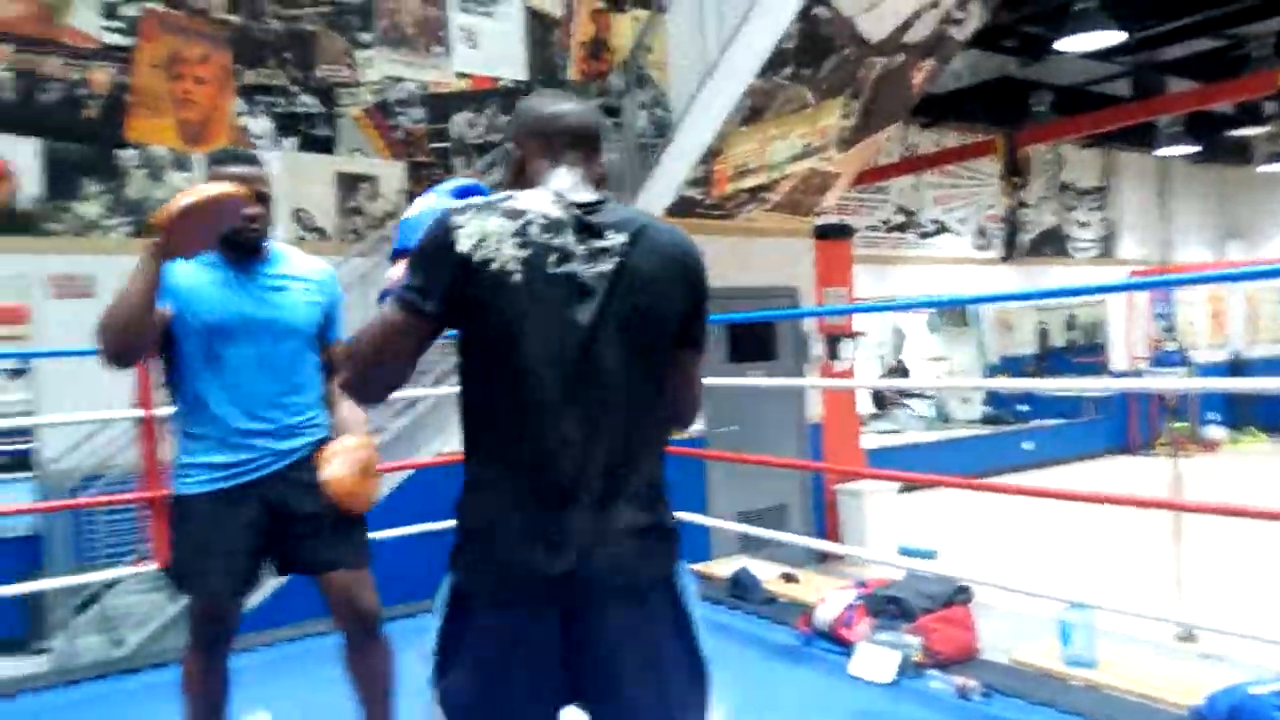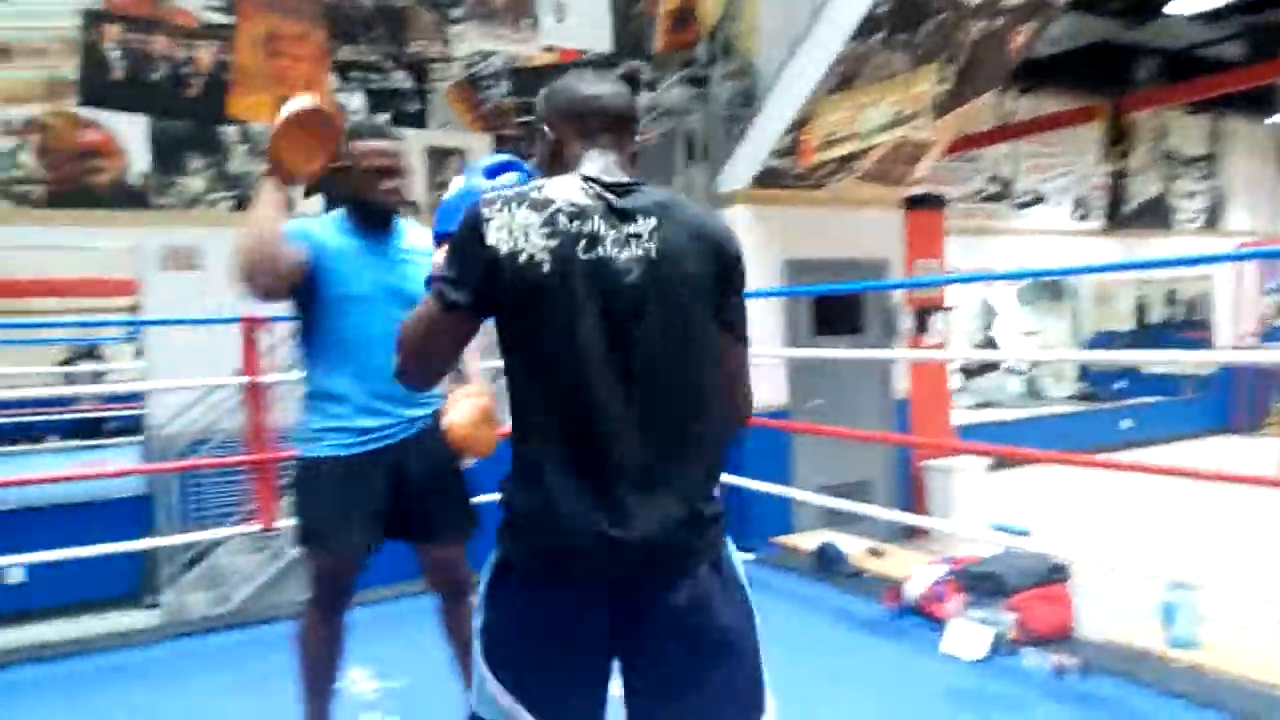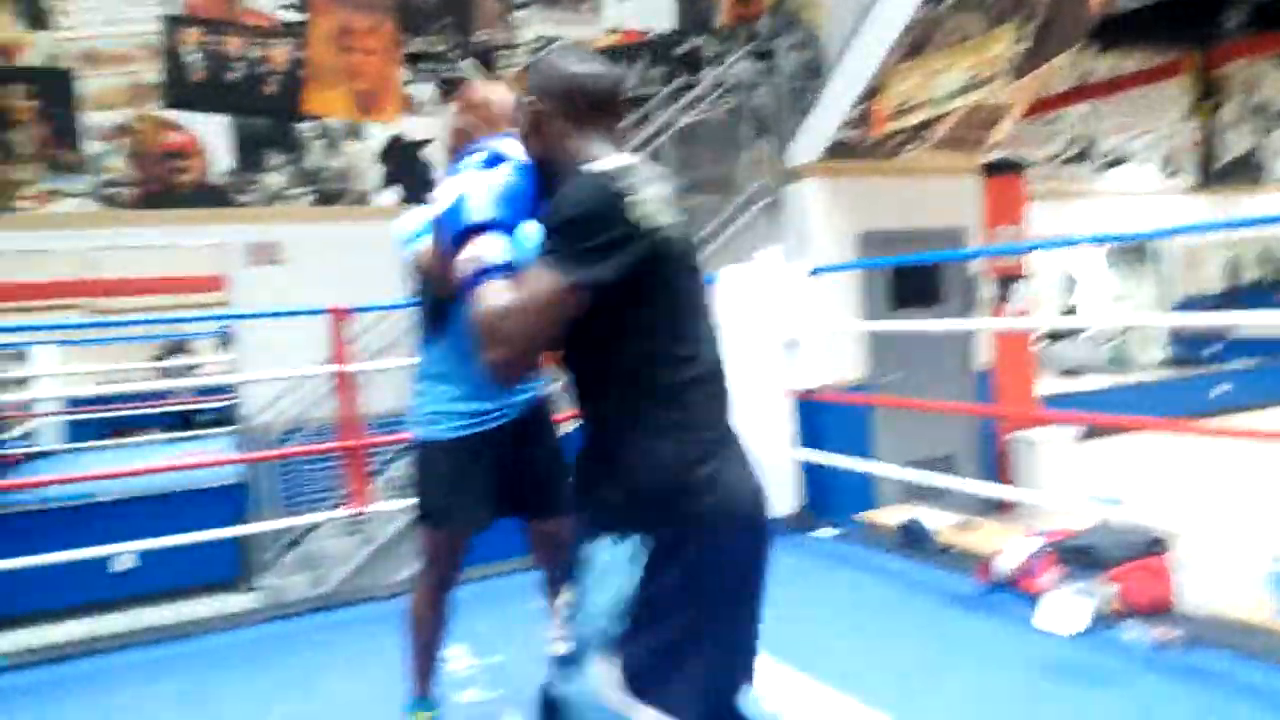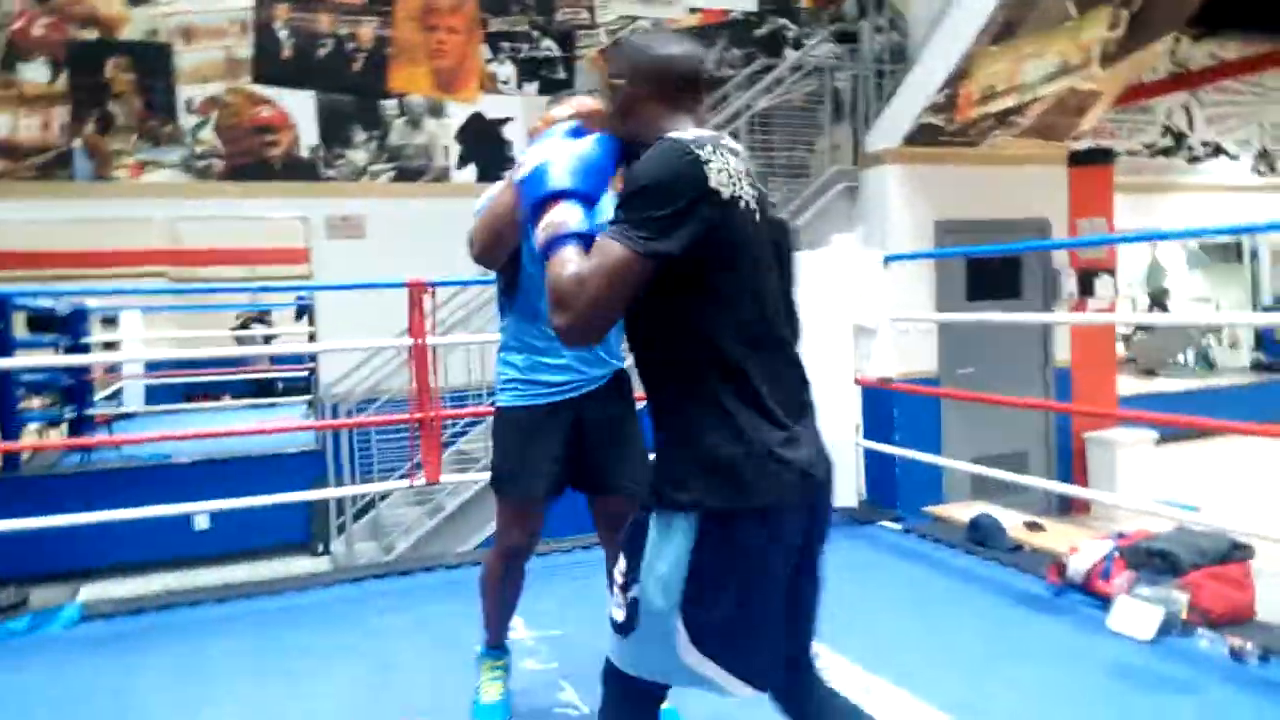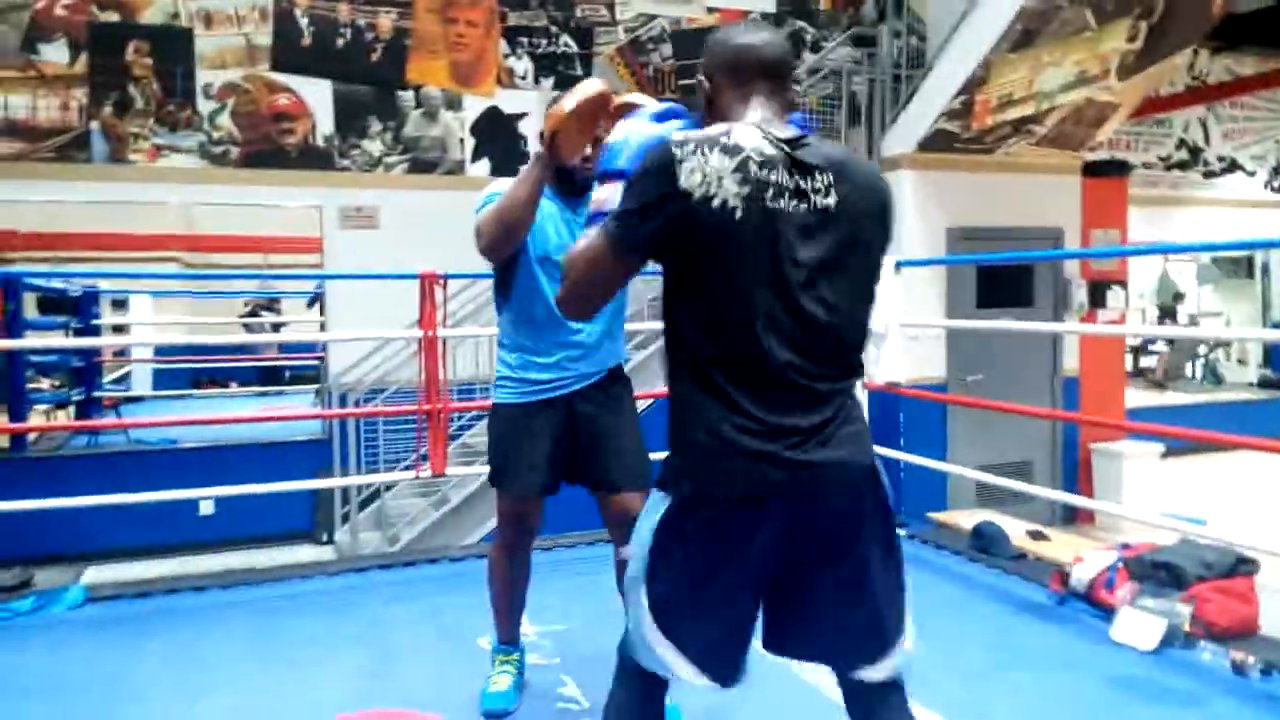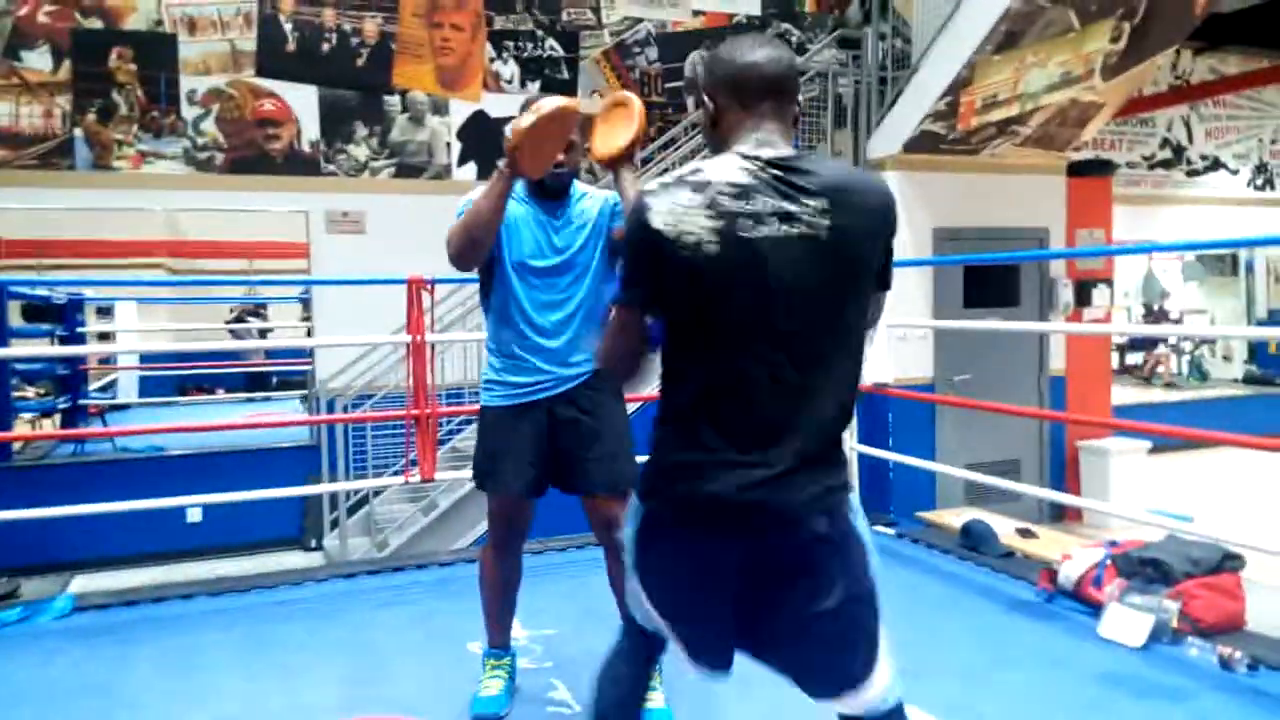
dt=0.2s
person 1, frame 1
left shoulder: (466, 232)
right shoulder: (672, 251)
left elbow: (365, 379)
left wrist: (413, 272)
left hip: (505, 568)
right hip: (635, 564)
person 1, frame 2
left shoulder: (499, 219)
right shoulder: (704, 235)
left elbow: (416, 367)
right elbow: (733, 404)
left wrist: (453, 257)
left hip: (554, 547)
right hip: (684, 541)
person 1, frame 3
left shoulder: (598, 194)
right shoulder: (639, 193)
left elbow: (507, 352)
left wrist: (480, 255)
left hip: (659, 508)
right hip: (712, 496)
person 1, frame 4
left shoulder: (677, 168)
right shoulder: (751, 181)
left elbow: (580, 318)
left wrist: (559, 216)
left hip: (717, 486)
right hip: (789, 473)
person 1, frame 5
left shoulder: (678, 163)
right shoulder: (864, 183)
left elbow: (577, 296)
left wrist: (614, 191)
left hip: (719, 474)
right hip: (840, 471)
person 1, frame 6
left shoulder: (666, 205)
right shoulder: (869, 200)
left elbow: (615, 364)
left hip: (686, 496)
right hip: (810, 499)
left knee: (639, 642)
person 2, frame 1
left shoulder: (315, 275)
right shoulder: (177, 276)
left elbow: (339, 372)
right elbow: (118, 351)
left wrist: (351, 435)
right wrist: (155, 255)
left hip: (305, 465)
right hip: (213, 480)
left knee: (360, 606)
right knee: (211, 627)
person 2, frame 2
left shoulder: (430, 248)
right shoulder: (316, 237)
right elbow: (261, 280)
right wrist: (274, 183)
left hip: (420, 436)
right hip: (339, 445)
left knee: (456, 577)
right knee: (331, 589)
person 2, frame 3
left shoulder: (531, 225)
right shoulder: (434, 218)
right elbow: (440, 279)
right wrist: (461, 187)
left hip: (523, 413)
right hip: (452, 426)
left knee: (559, 549)
right knee: (442, 567)
person 2, frame 4
left shoulder: (618, 204)
right shoulder: (517, 199)
right elbow: (485, 251)
left hip: (604, 387)
right hip: (530, 393)
left knee: (624, 529)
right knee: (515, 538)
right ankle: (494, 658)
person 2, frame 5
right shoulder: (513, 192)
right elbow: (492, 244)
right wrist: (546, 159)
left hip: (602, 385)
right hip: (526, 391)
left knee: (631, 522)
right knee: (515, 528)
right ankle: (507, 651)
person 2, frame 6
left shoulder: (601, 207)
right shoulder: (499, 205)
right elbow: (463, 255)
left wrist: (623, 174)
right wrist: (508, 170)
left hip: (588, 387)
right hip: (512, 393)
left knee: (618, 527)
right knee: (504, 529)
left ankle: (644, 663)
right ankle: (498, 656)
